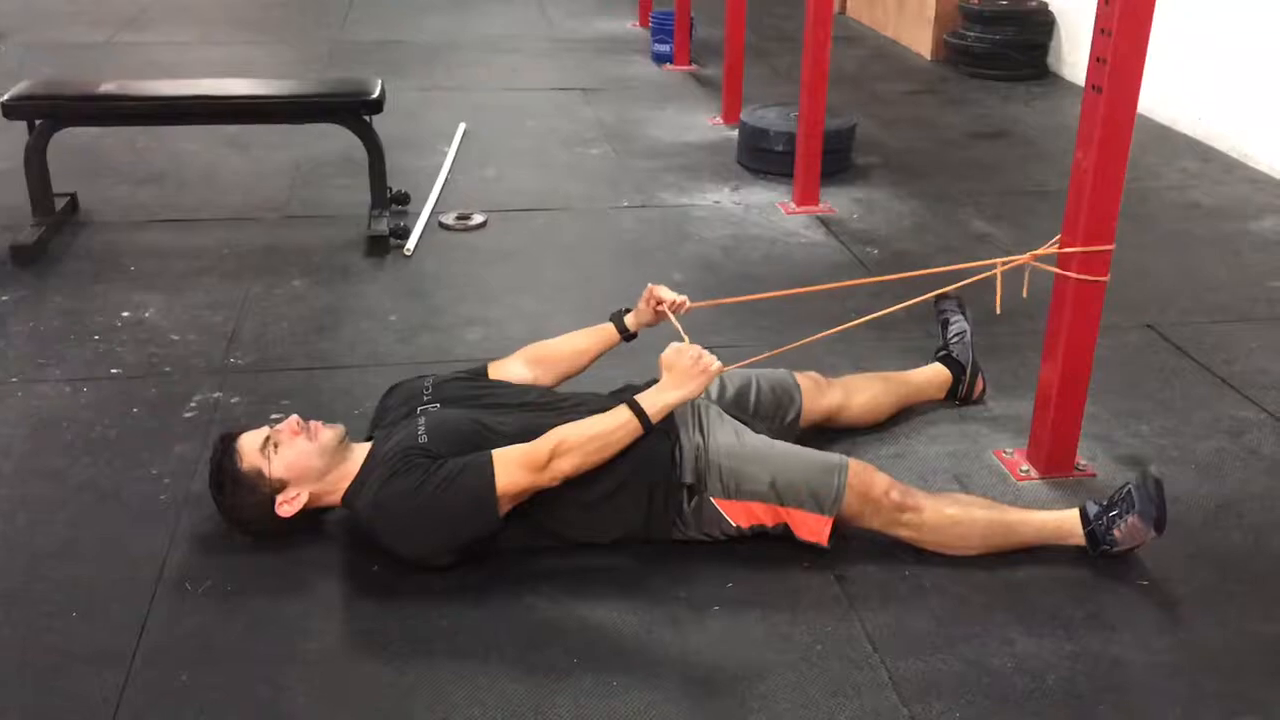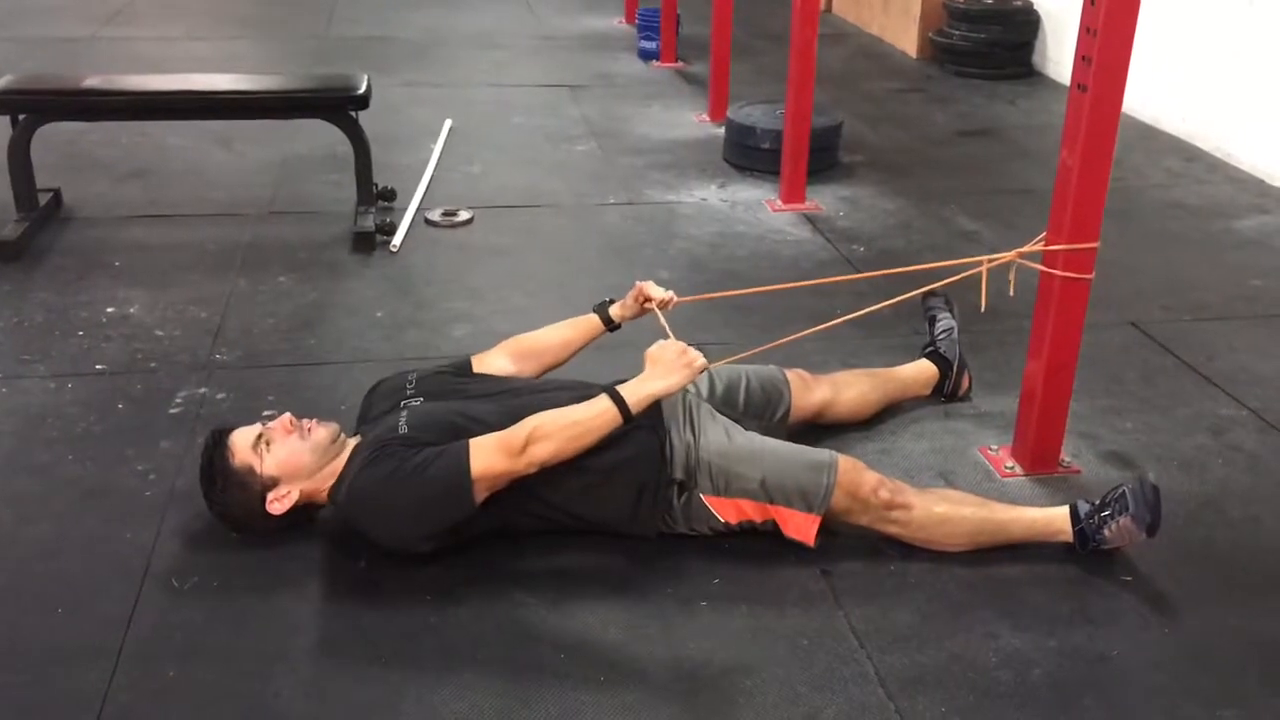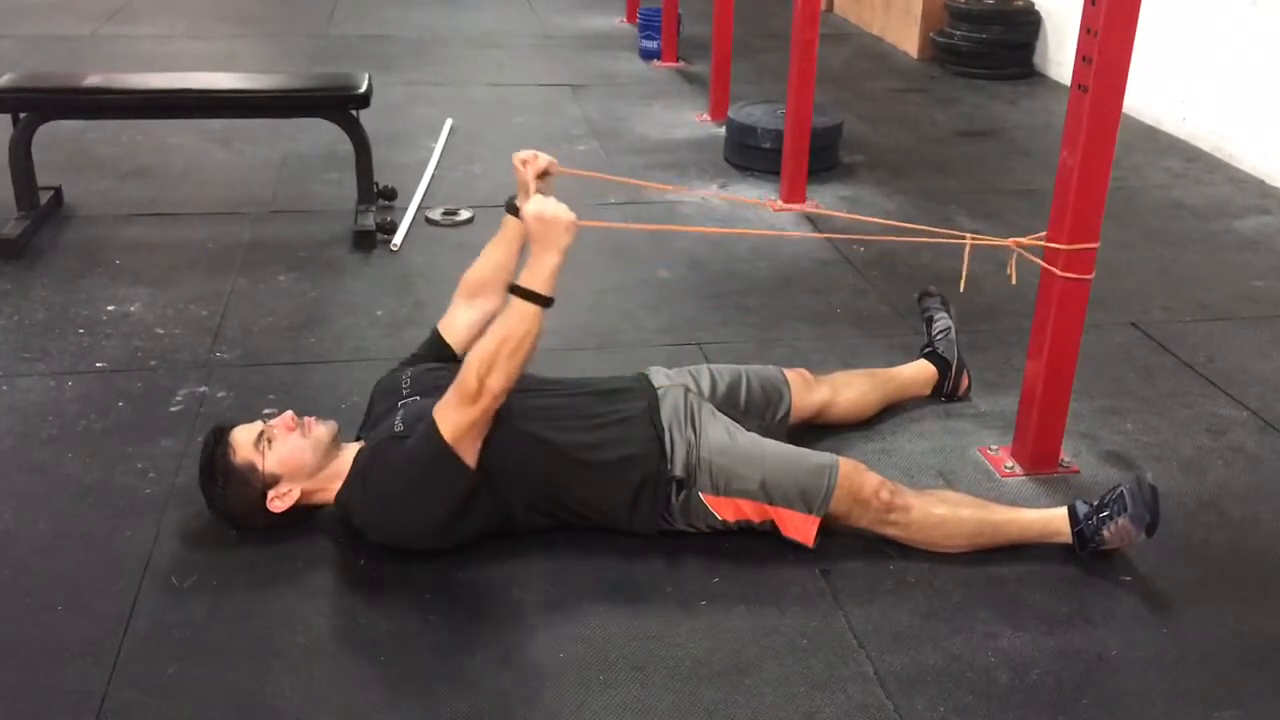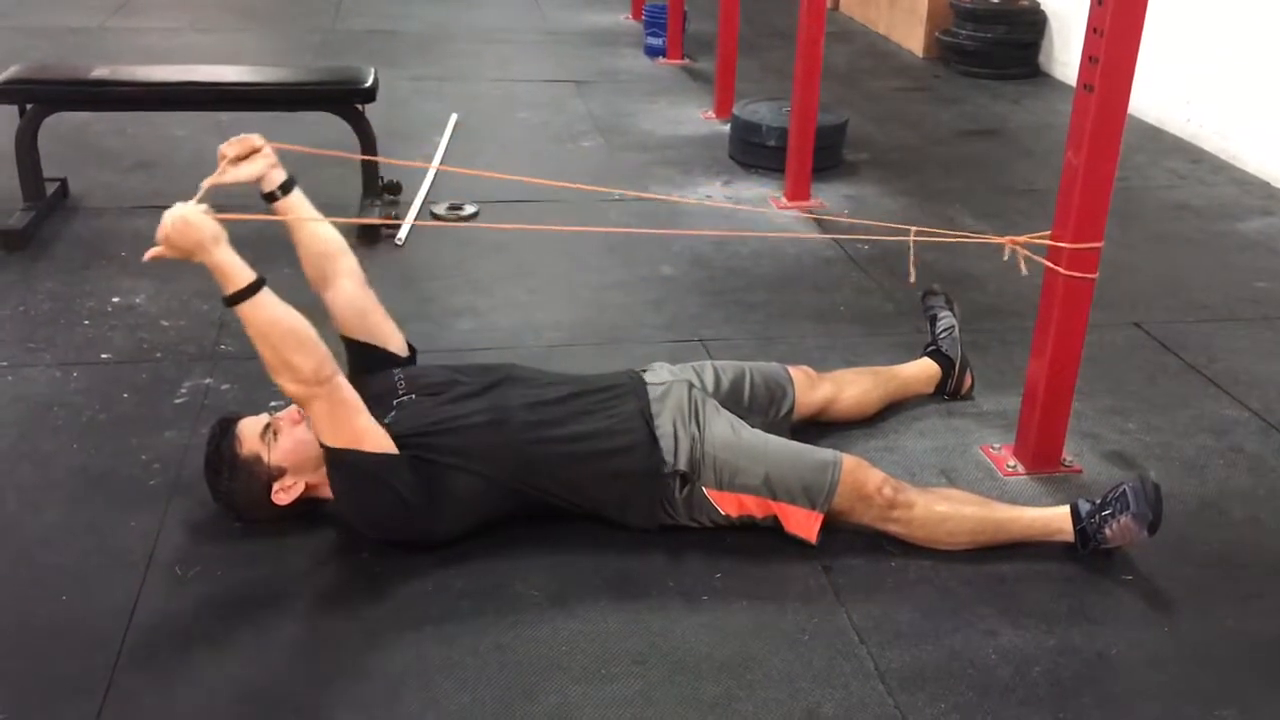
dt=1s
person 1, frame 1
left shoulder: (399, 407)
right shoulder: (404, 509)
left elbow: (524, 371)
right elbow: (547, 463)
left wrist: (628, 323)
right wrist: (662, 394)
left hip: (655, 415)
right hip: (678, 477)
left knee: (819, 393)
right knee: (884, 500)
left ankle: (948, 375)
right ankle: (1085, 528)
person 1, frame 2
left shoulder: (384, 403)
right shoulder: (384, 497)
left elbow: (505, 363)
right elbow: (524, 451)
left wrist: (614, 314)
right wrist: (644, 384)
left hip: (650, 407)
right hip: (666, 473)
left knee: (806, 389)
right knee: (873, 497)
left ankle: (934, 373)
right ankle: (1076, 527)
person 1, frame 3
left shoulder: (391, 398)
right shoulder: (391, 501)
left elbow: (474, 305)
right elbow: (482, 399)
left wrist: (522, 210)
right wrist: (548, 263)
left hip: (647, 398)
right hip: (668, 469)
left knee: (807, 389)
right knee: (873, 500)
left ankle: (933, 371)
right ankle: (1072, 526)
person 1, frame 4
left shoulder: (386, 396)
right shoulder: (383, 502)
left elbow: (344, 286)
right elbow: (315, 380)
left wrist: (277, 185)
right wrist: (220, 258)
left hip: (646, 393)
right hip: (664, 463)
left knee: (812, 386)
right knee: (878, 497)
left ankle: (936, 370)
right ankle: (1074, 525)
